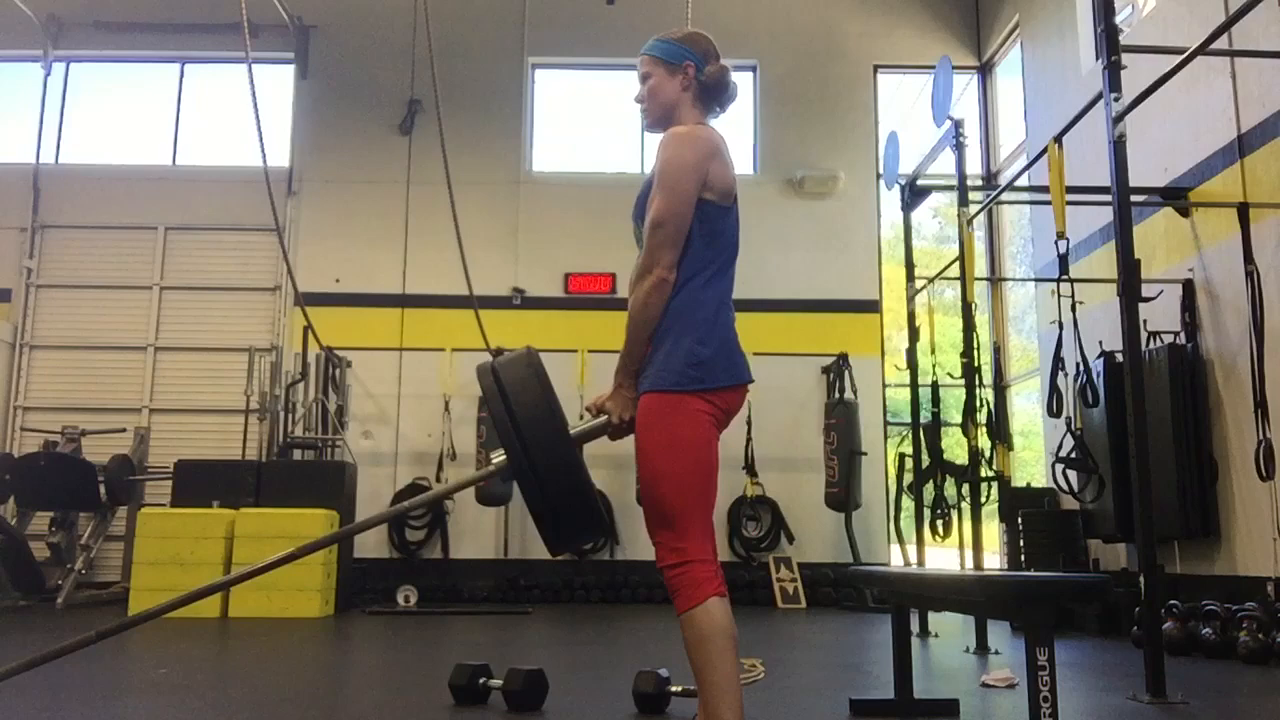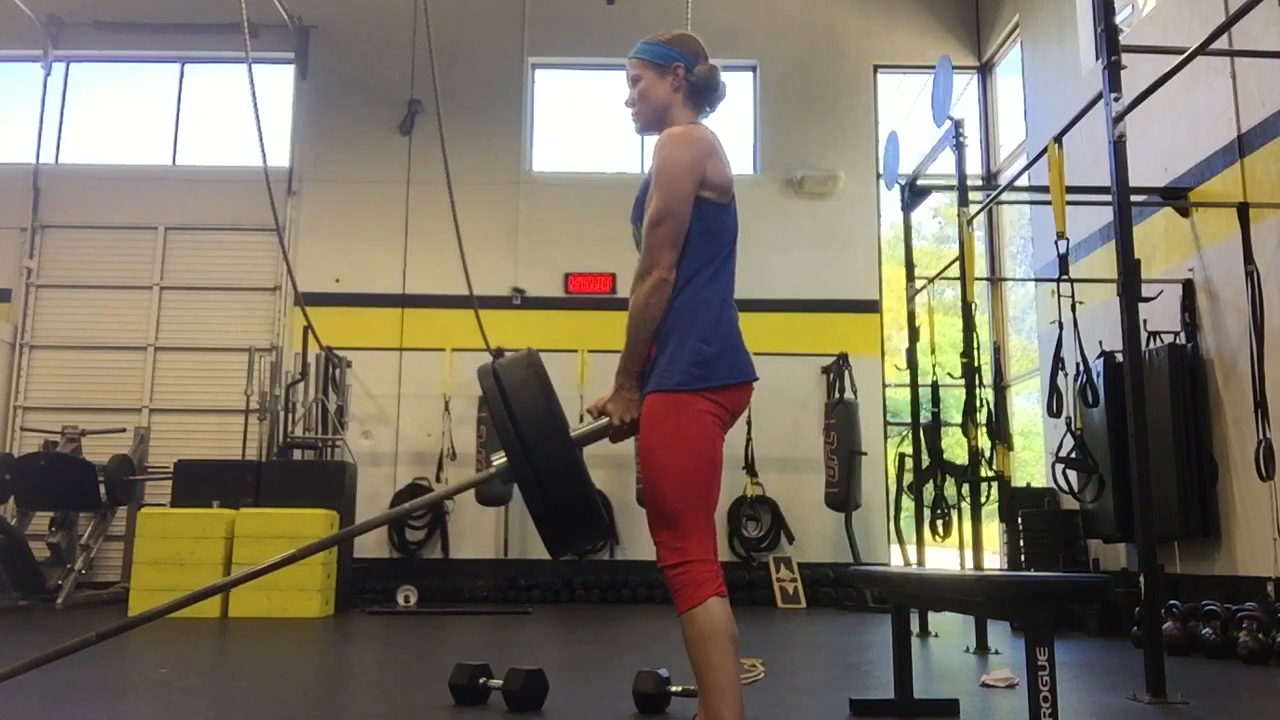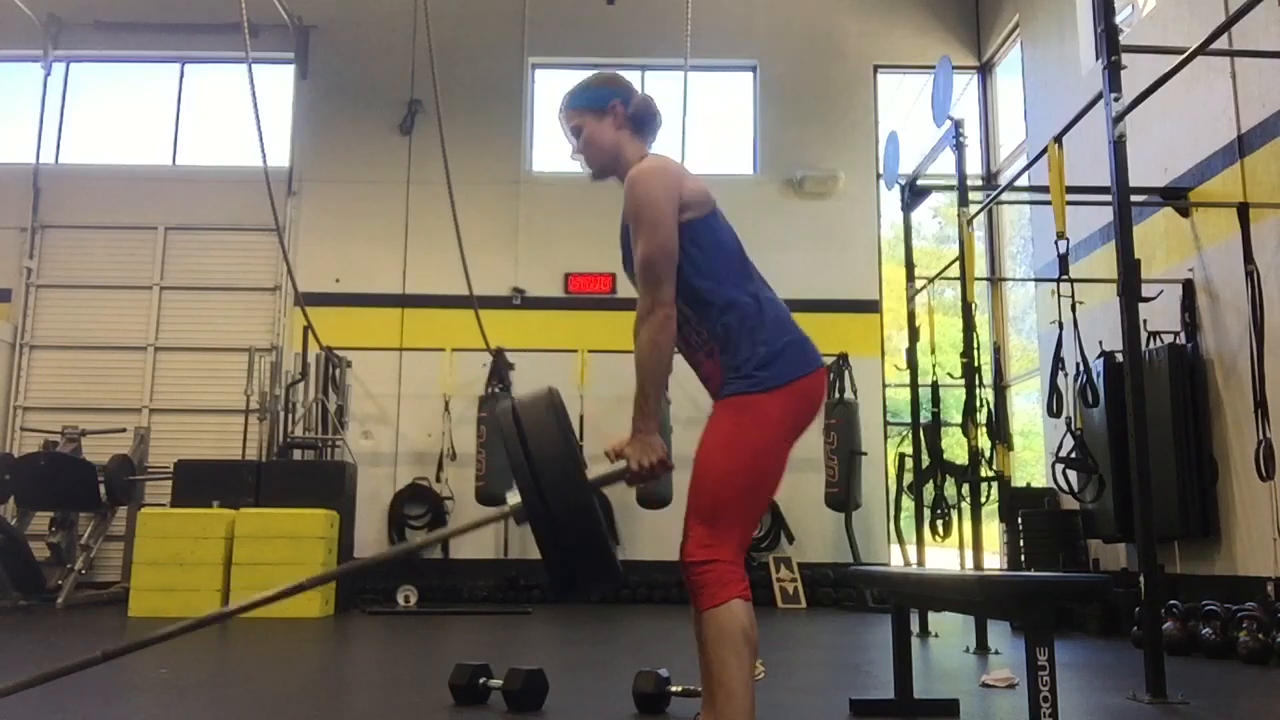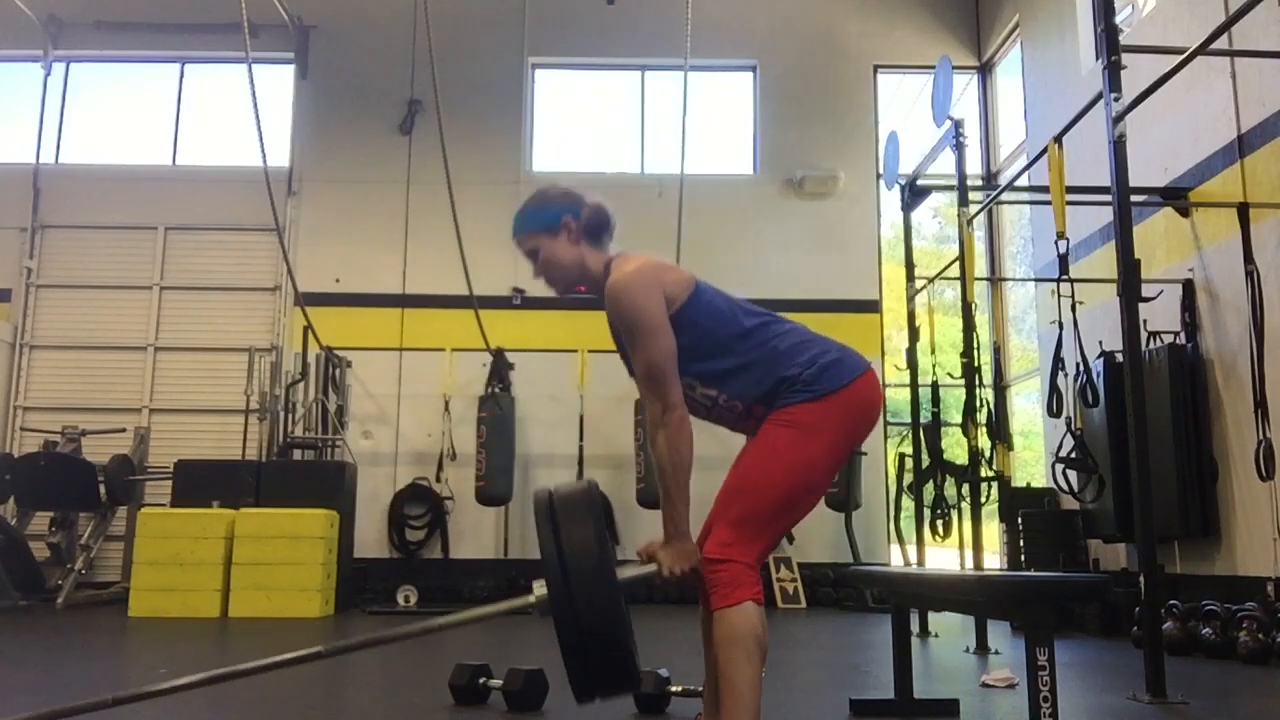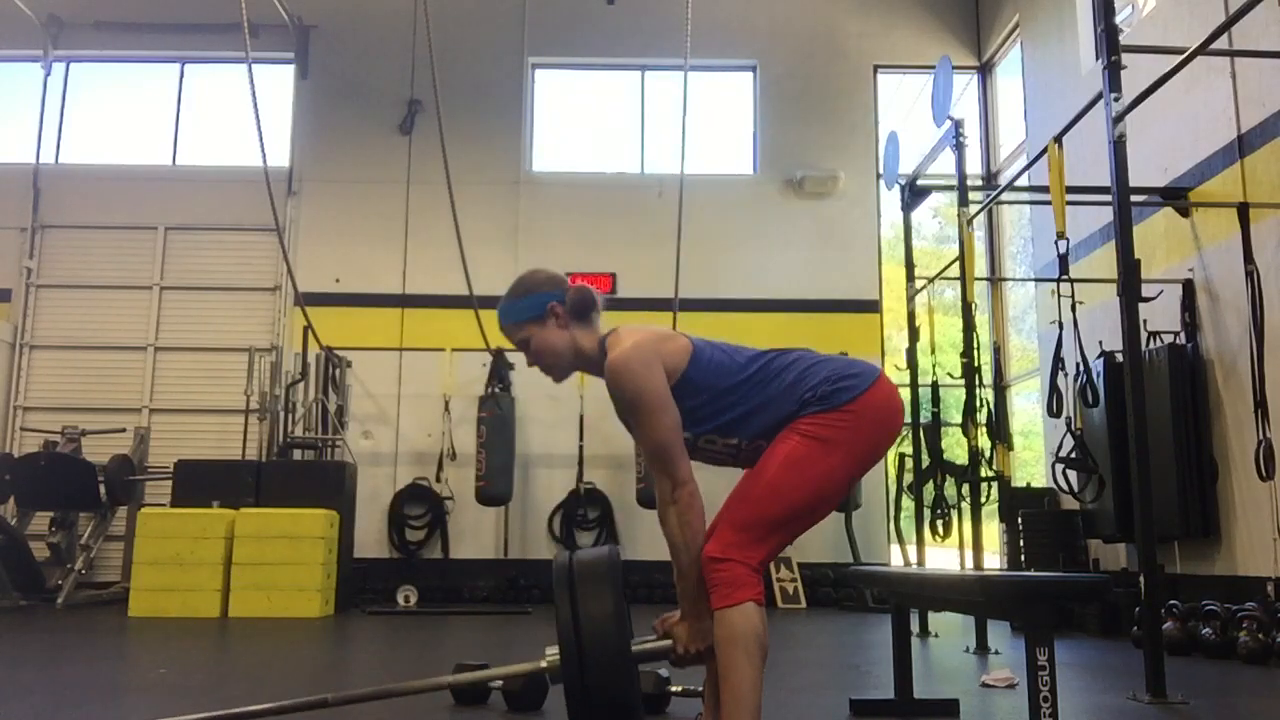
dt=0.5s
person 1, frame 1
left shoulder: (688, 142)
right shoulder: (698, 151)
left elbow: (657, 274)
left wrist: (623, 385)
right wrist: (636, 386)
left hip: (685, 373)
right hip: (696, 370)
left knee: (687, 560)
right knee: (688, 556)
person 1, frame 2
left shoulder: (683, 142)
right shoulder: (693, 151)
left elbow: (657, 274)
left wrist: (624, 386)
right wrist: (637, 386)
left hip: (689, 375)
right hip: (699, 373)
left knee: (687, 560)
right knee: (688, 557)
person 1, frame 3
left shoulder: (650, 178)
right shoulder: (650, 186)
left elbow: (658, 313)
right elbow: (660, 316)
left wrist: (645, 431)
right wrist: (645, 431)
left hip: (770, 378)
right hip: (764, 379)
left knee: (713, 558)
right knee: (707, 558)
person 1, frame 4
left shoulder: (630, 281)
right shoulder: (626, 291)
left elbow: (671, 415)
right elbow: (663, 416)
left wrist: (676, 538)
right wrist: (677, 538)
left hip: (826, 394)
right hip: (814, 401)
left knee: (728, 560)
right knee: (718, 561)
person 1, frame 5
left shoulder: (628, 359)
right shoulder: (626, 365)
left elbow: (681, 490)
right elbow: (669, 493)
left wrist: (694, 614)
right wrist: (693, 610)
left hip: (850, 406)
right hip: (845, 409)
left knee: (729, 560)
right knee: (725, 554)
